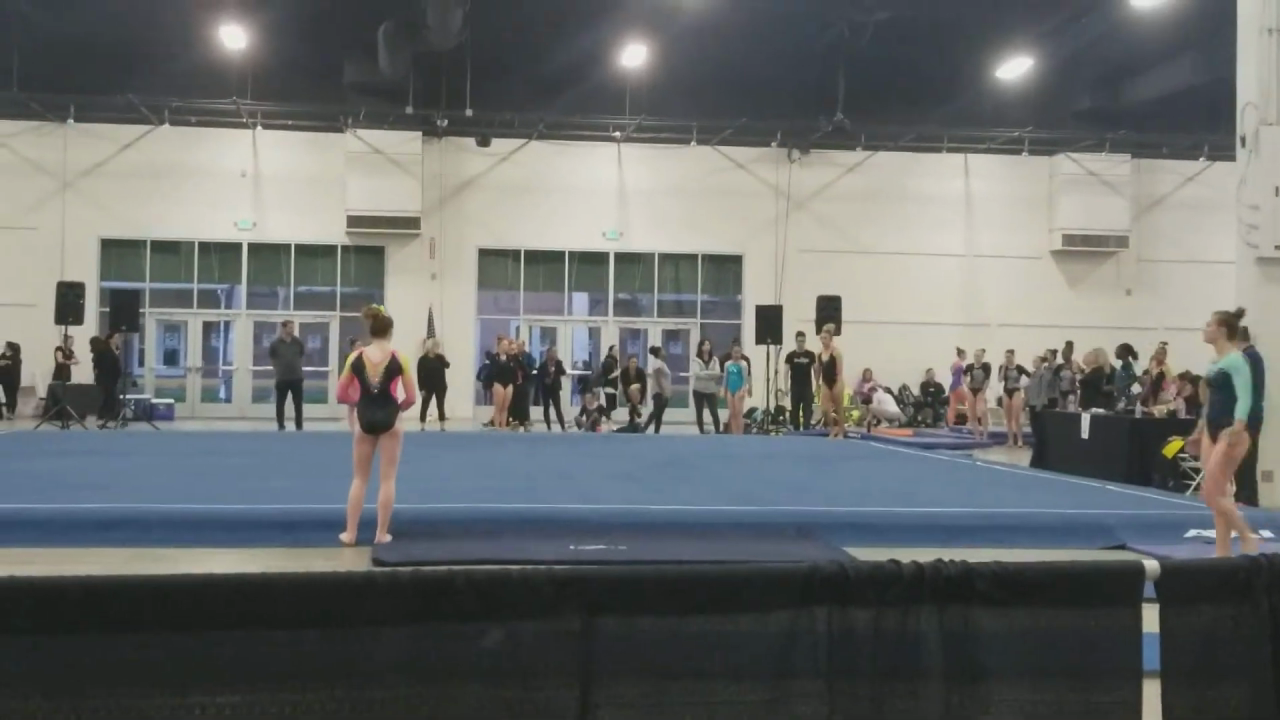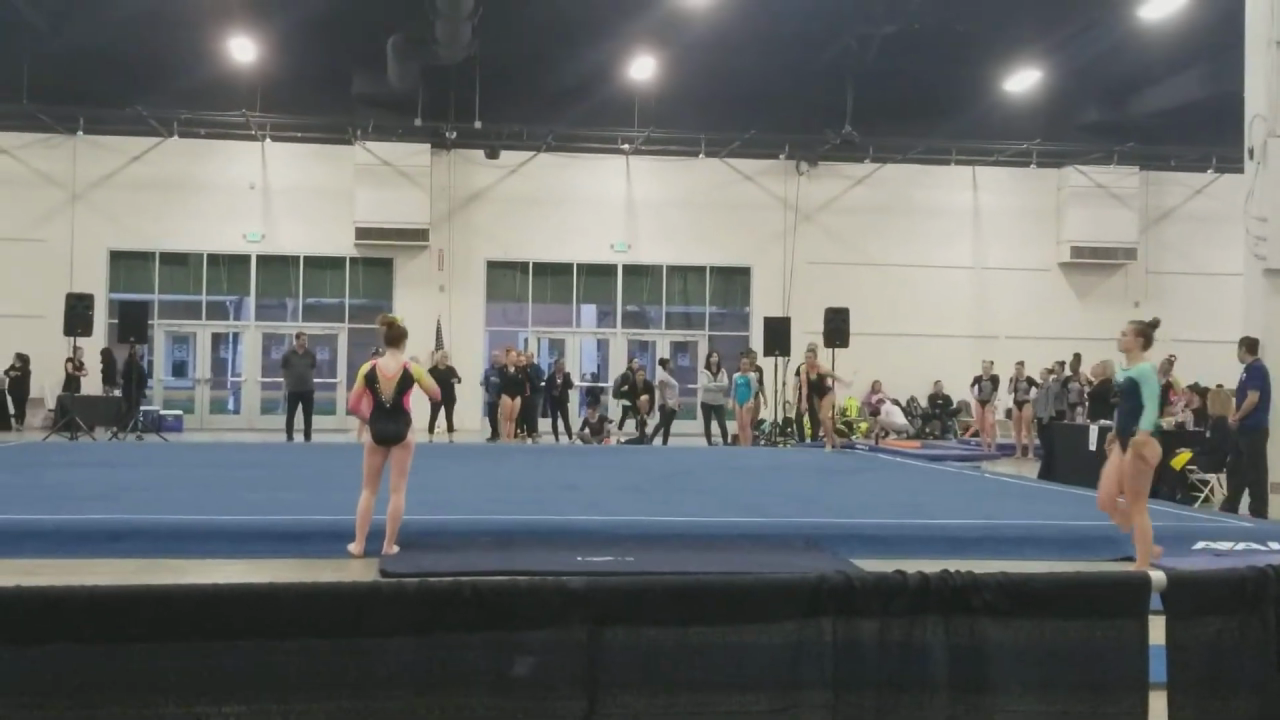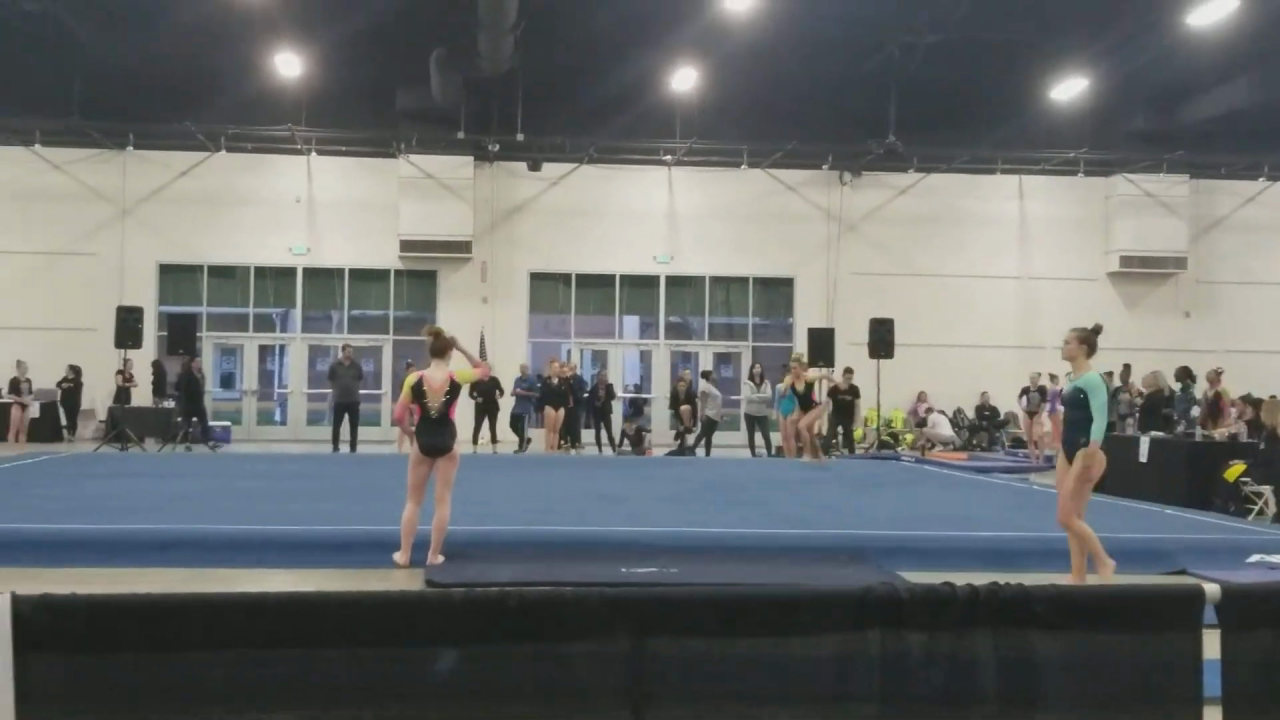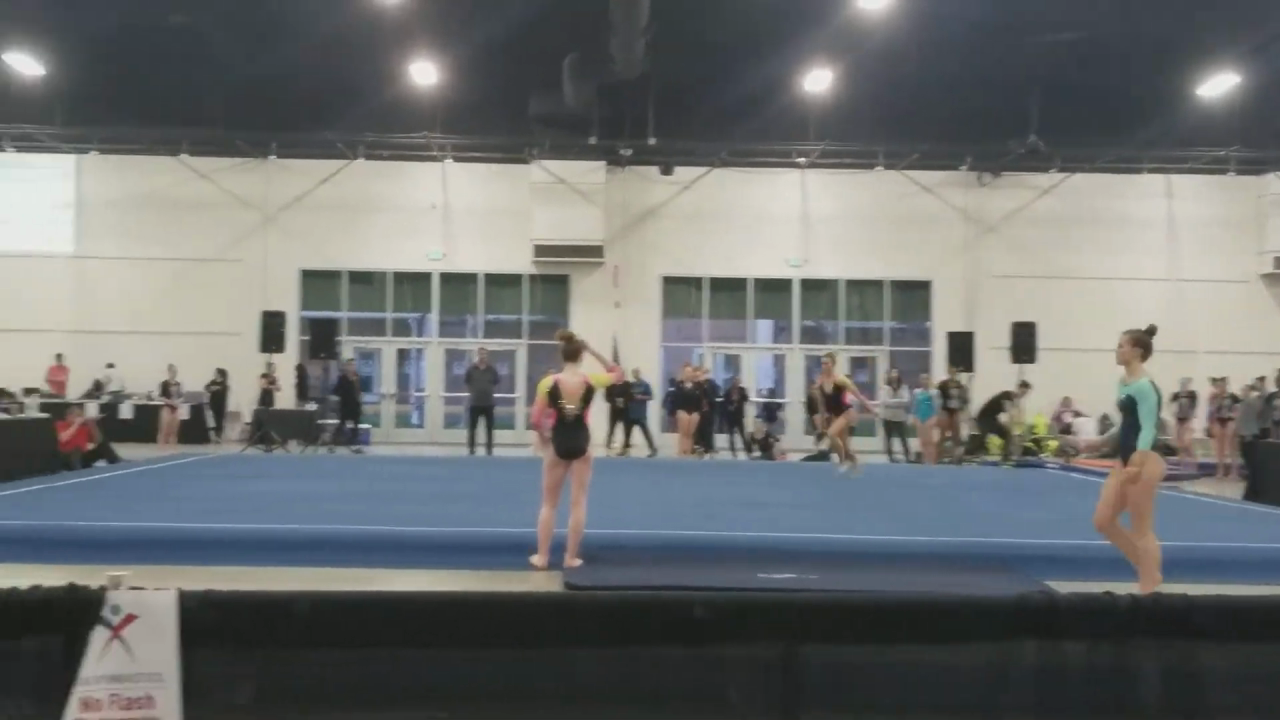
dt=0.5s
person 1, frame 1
left shoulder: (1236, 362)
right shoulder: (1215, 363)
left elbow: (1244, 400)
left wrist: (1234, 435)
right wrist: (1200, 431)
left hip: (1229, 433)
right hip: (1212, 432)
left knee: (1212, 494)
right knee: (1217, 495)
left ankle: (1248, 538)
right ankle: (1223, 552)
person 1, frame 2
left shoulder: (1146, 370)
right shoulder: (1123, 369)
left elbow: (1151, 409)
left wrist: (1141, 441)
right wrist: (1113, 437)
left hip: (1140, 442)
right hip: (1123, 441)
left knee: (1136, 507)
right knee: (1105, 501)
left ankle: (1142, 568)
right ankle: (1149, 548)
person 1, frame 3
left shoulder: (1093, 380)
right shoulder: (1070, 380)
left elbow: (1100, 420)
left wrist: (1091, 457)
right wrist: (1063, 453)
left hip: (1086, 452)
right hip: (1068, 452)
left knee: (1067, 517)
right knee: (1072, 518)
left ankle: (1104, 563)
right ankle: (1078, 580)
person 1, frame 4
left shoulder: (1145, 386)
right shoulder: (1125, 383)
left elbow: (1148, 427)
left wrist: (1137, 463)
right wrist: (1099, 442)
left hip: (1143, 460)
right hip: (1126, 458)
left knee: (1141, 529)
right knee: (1103, 521)
left ankle: (1150, 591)
right ankle: (1151, 575)
person 2, frame 1
left shoulder: (356, 357)
right shoulder: (399, 359)
left elbow: (342, 394)
right elbow: (411, 398)
left hip: (365, 419)
right hip: (390, 420)
left knee: (359, 479)
right knee: (387, 479)
left ankle: (350, 533)
right ankle: (382, 533)
person 2, frame 2
left shoulder: (368, 368)
right shoulder: (412, 369)
left elbow: (353, 405)
right elbow: (436, 395)
left wrist: (370, 418)
left hip: (377, 430)
right hip: (402, 431)
left knee: (368, 490)
right knee: (397, 491)
left ankle: (359, 544)
right ankle: (389, 545)
person 2, frame 3
left shoulder: (414, 379)
right shoulder: (457, 377)
left elbow: (398, 416)
right elbow: (485, 370)
left wrist: (410, 431)
right wrist: (462, 349)
left hip: (423, 440)
right hip: (447, 441)
left knee: (412, 501)
right knee: (442, 501)
left ankle: (404, 554)
right ankle: (434, 555)
person 2, frame 4
left shoulder: (549, 383)
right shoulder: (591, 381)
left elbow: (536, 420)
right elbow: (618, 374)
left wrist: (545, 436)
right wrist: (595, 353)
left hip: (558, 443)
right hip: (581, 443)
left knee: (548, 504)
right knee: (578, 503)
left ankle: (542, 556)
right ankle: (572, 557)
